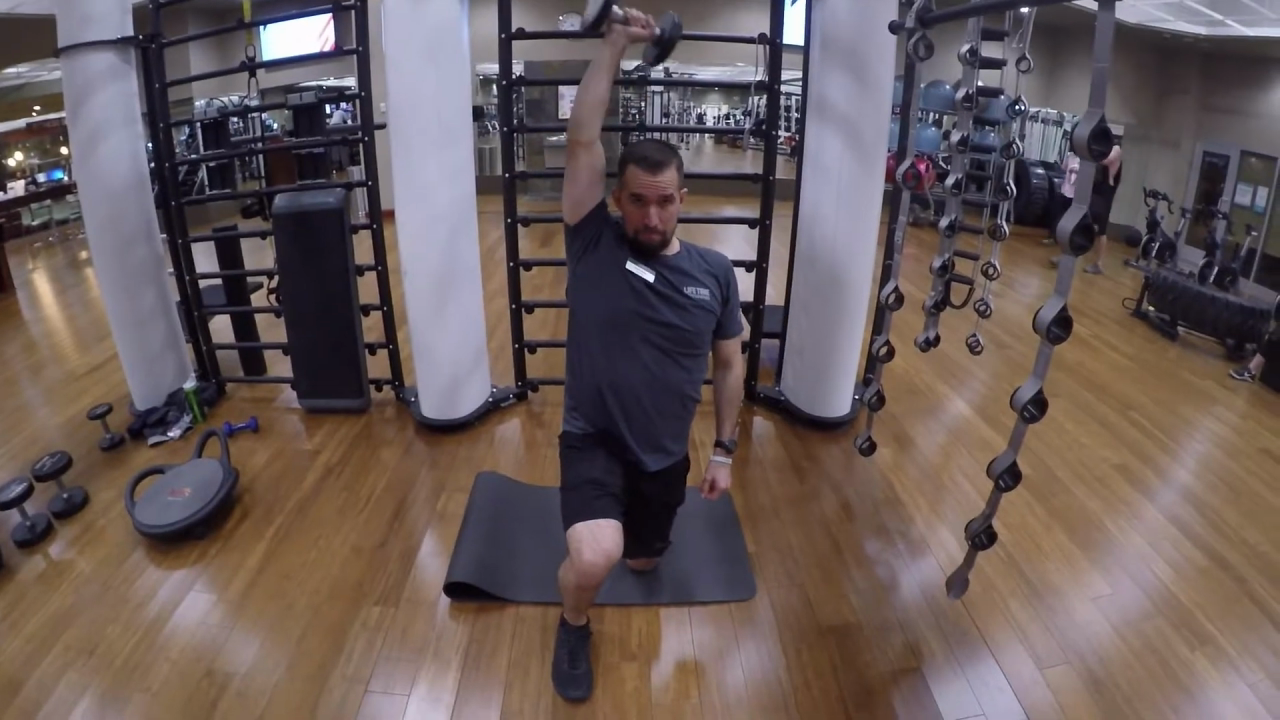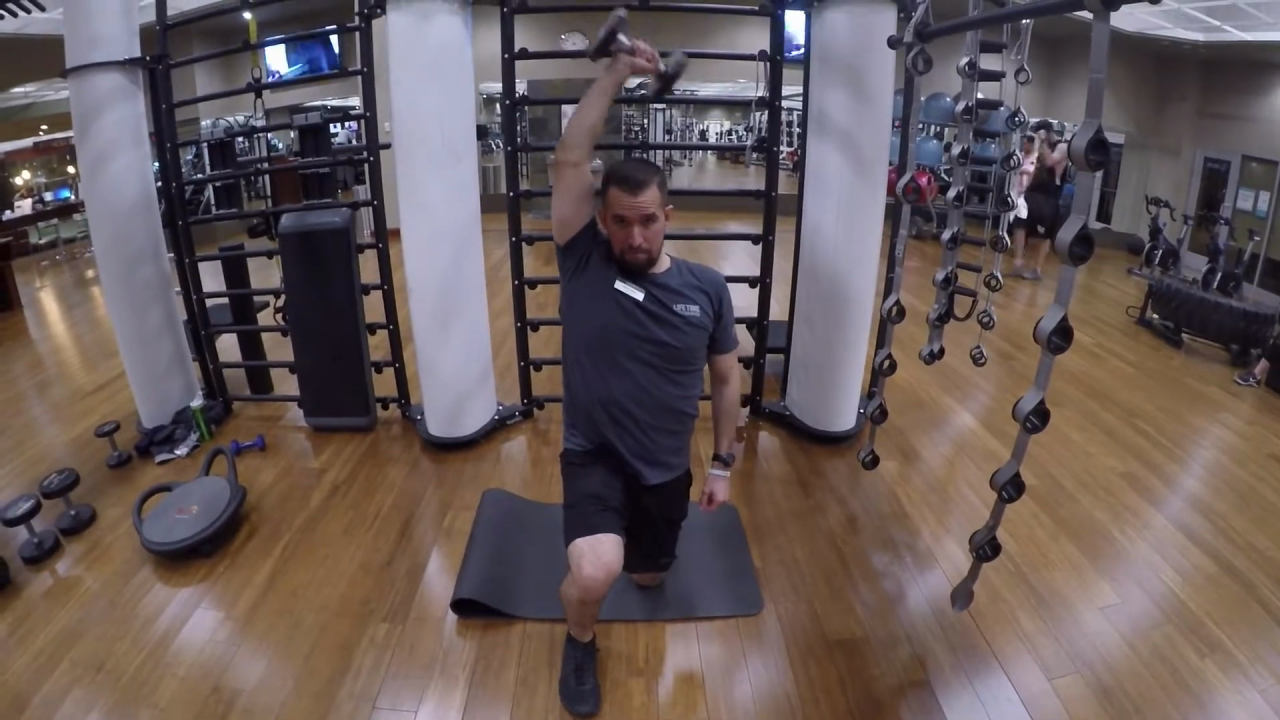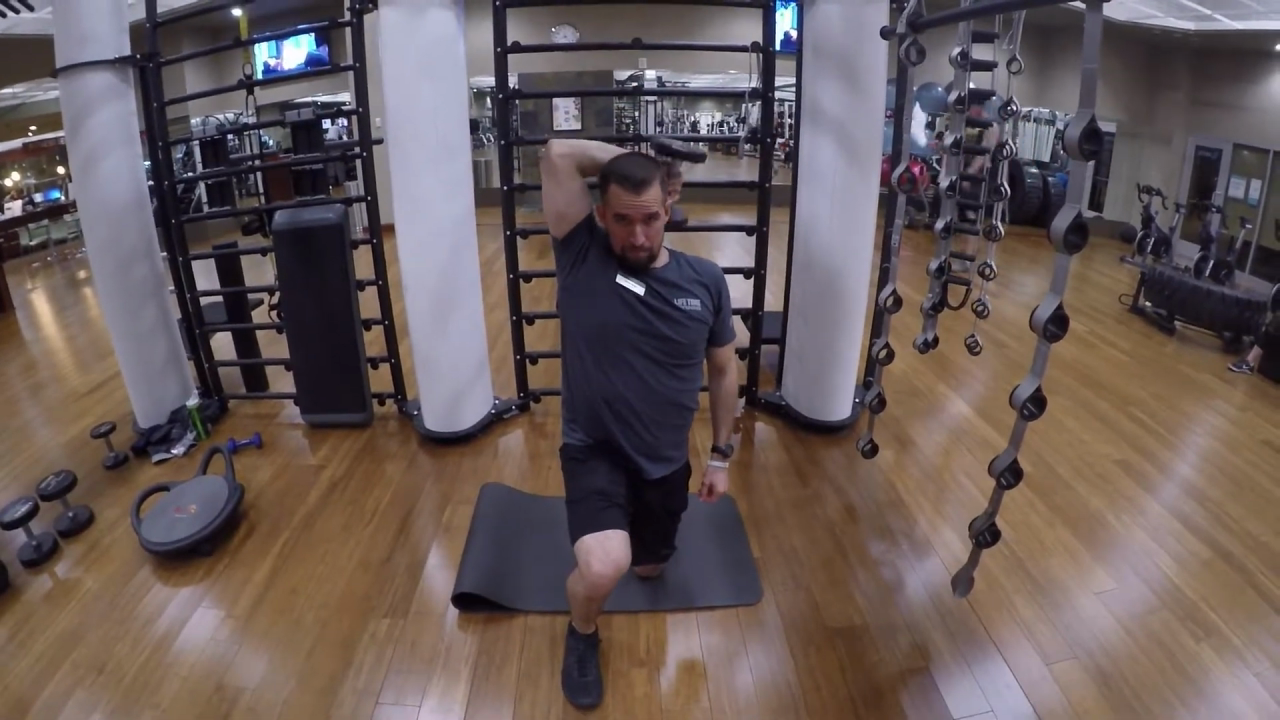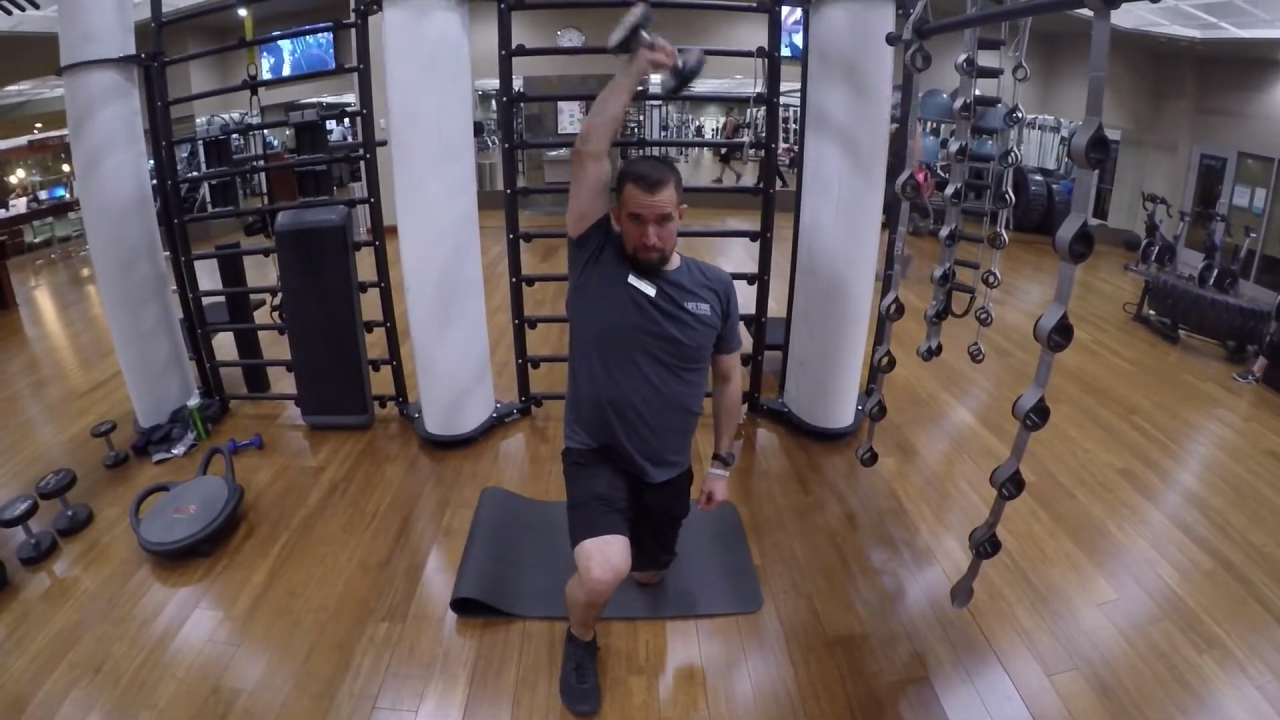
dt=1s
person 1, frame 1
left shoulder: (714, 273)
right shoulder: (594, 245)
left elbow: (729, 366)
right elbow: (581, 139)
left wrist: (724, 451)
right wrist: (616, 41)
left hip: (665, 453)
right hip: (592, 440)
left knee: (643, 562)
right knee: (593, 559)
left ankle: (633, 522)
right ankle: (573, 627)
person 1, frame 2
left shoulder: (706, 288)
right shoulder: (584, 264)
left elbow: (726, 379)
right elbow: (570, 161)
left wrist: (722, 465)
right wrist: (617, 71)
left hip: (666, 468)
right hip: (593, 456)
left knee: (648, 576)
right knee: (595, 574)
left ankle: (635, 540)
right ankle: (580, 643)
person 1, frame 3
left shoulder: (705, 280)
right shoulder: (582, 256)
left elbow: (724, 370)
right elbow: (557, 154)
left wrist: (721, 455)
right wrist: (637, 163)
left hip: (666, 461)
right hip: (593, 452)
left knee: (649, 568)
right knee: (603, 569)
left ankle: (638, 534)
right ankle: (582, 634)
person 1, frame 4
left shoulder: (713, 288)
right shoulder: (595, 259)
left elbow: (728, 380)
right elbow: (590, 151)
left wrist: (721, 465)
right wrist: (639, 65)
left hip: (668, 467)
right hip: (595, 455)
left knee: (648, 575)
right knee: (602, 574)
left ankle: (639, 535)
right ankle: (580, 641)
